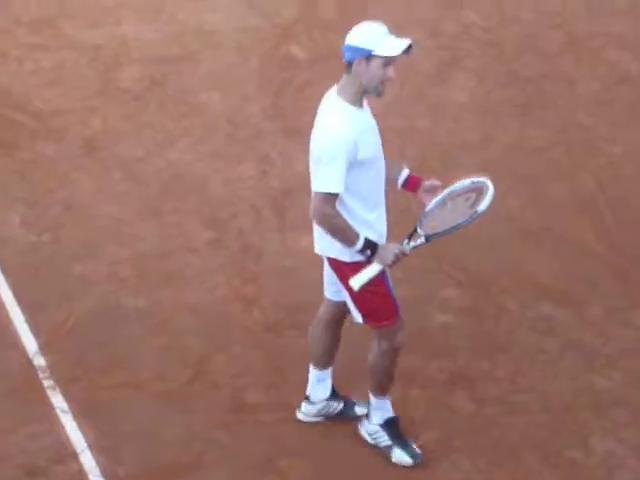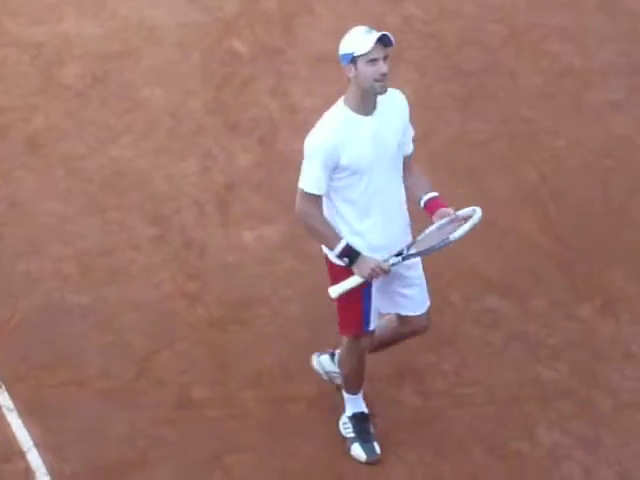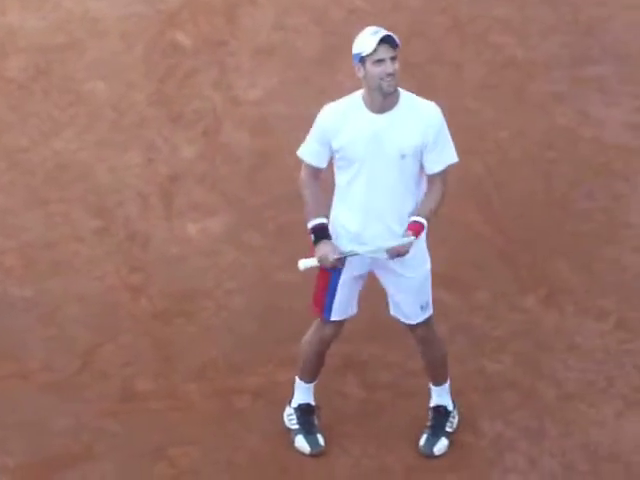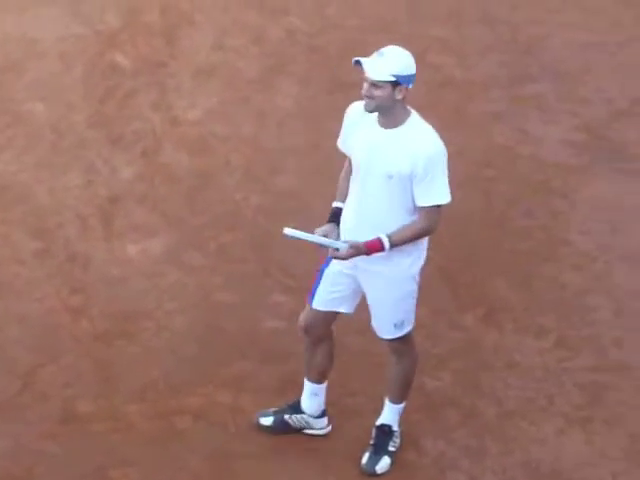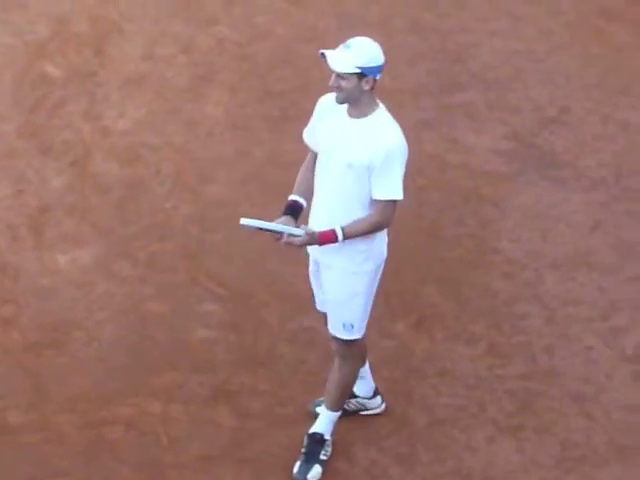
dt=0.4s
person 1, frame 1
left shoulder: (349, 99)
right shoulder: (340, 131)
right elbow: (322, 212)
left wrist: (411, 181)
right wrist: (372, 248)
left hip: (348, 242)
right hip: (352, 247)
left knee: (333, 310)
right knee: (390, 336)
left ankle: (318, 398)
right ankle: (381, 420)
person 1, frame 2
left shoulder: (396, 104)
right shoulder: (327, 135)
right elbow: (305, 208)
left wrist: (433, 203)
right wrist: (352, 257)
left hip: (397, 245)
right hip: (354, 255)
left knee: (415, 322)
right knee: (358, 338)
left ankle: (334, 361)
right ankle: (354, 415)
person 1, frame 3
left shoulder: (426, 115)
right shoulder: (333, 117)
left elbow: (437, 182)
right elbow: (311, 174)
left wrist: (415, 228)
right wrist: (320, 236)
left hip: (402, 246)
right hip: (345, 244)
left knee: (423, 330)
right knee: (325, 329)
left ankle: (443, 407)
right ankle: (300, 406)
person 1, frame 4
left shoulder: (427, 147)
right shoulder: (356, 116)
left elbow: (428, 221)
left wrist: (370, 247)
right wrist: (335, 218)
left hip: (394, 261)
right hip: (347, 247)
left knee: (399, 344)
right knee: (312, 323)
left ankle: (388, 426)
right ankle: (311, 411)
person 1, frame 5
left shoulder: (388, 140)
right shoulder: (327, 108)
left elbow: (383, 216)
left wrist: (324, 237)
right wrist: (293, 210)
left hip: (355, 256)
right hip: (319, 243)
left knee: (344, 344)
right knee: (341, 332)
left ankle: (321, 433)
right ankle: (365, 394)
